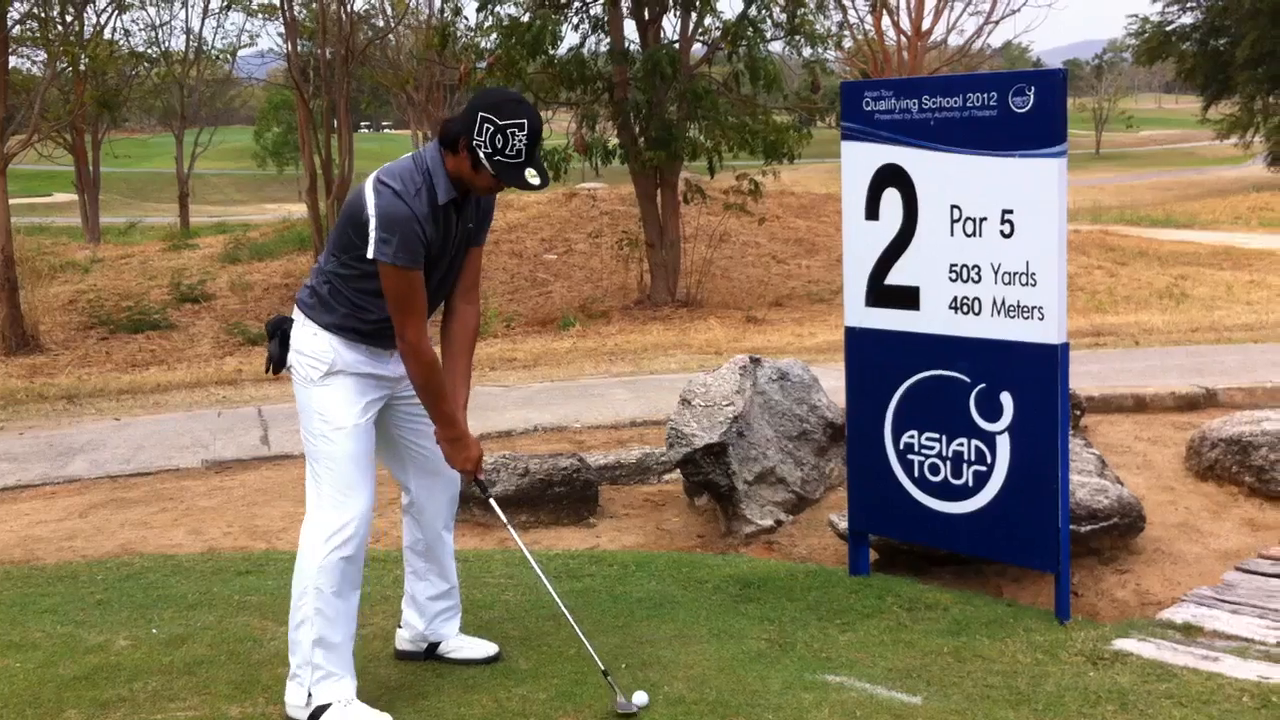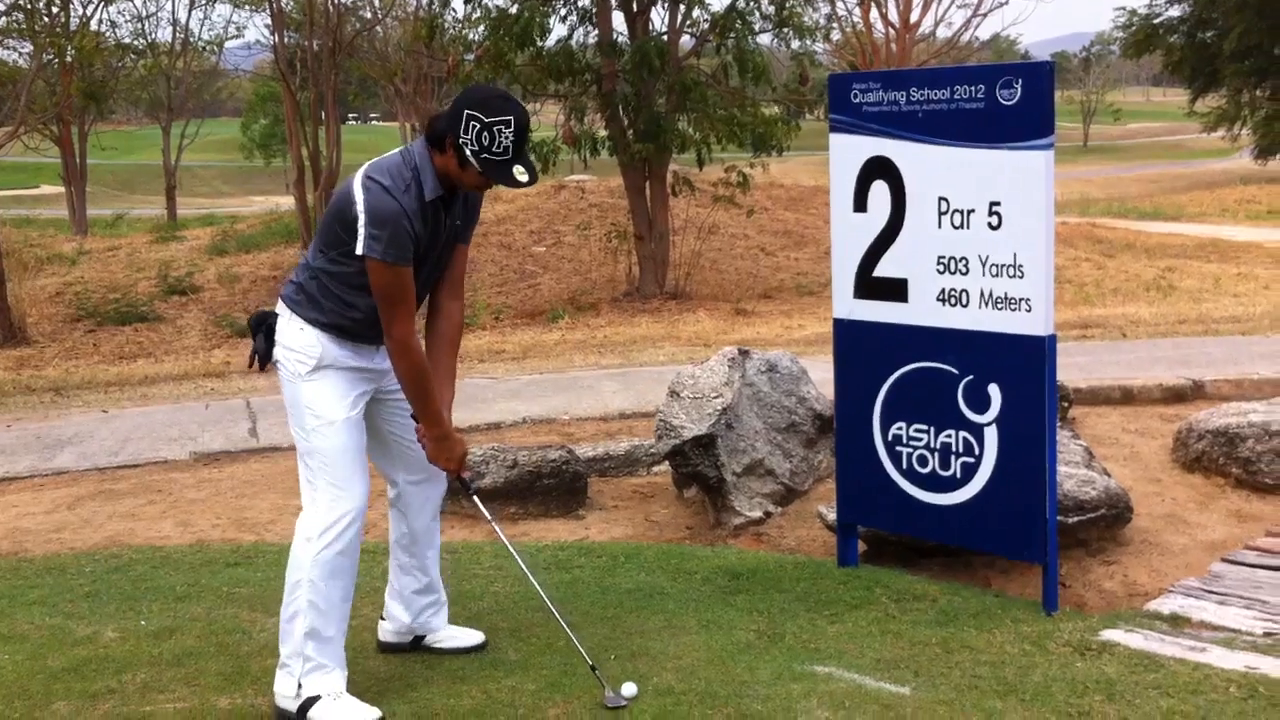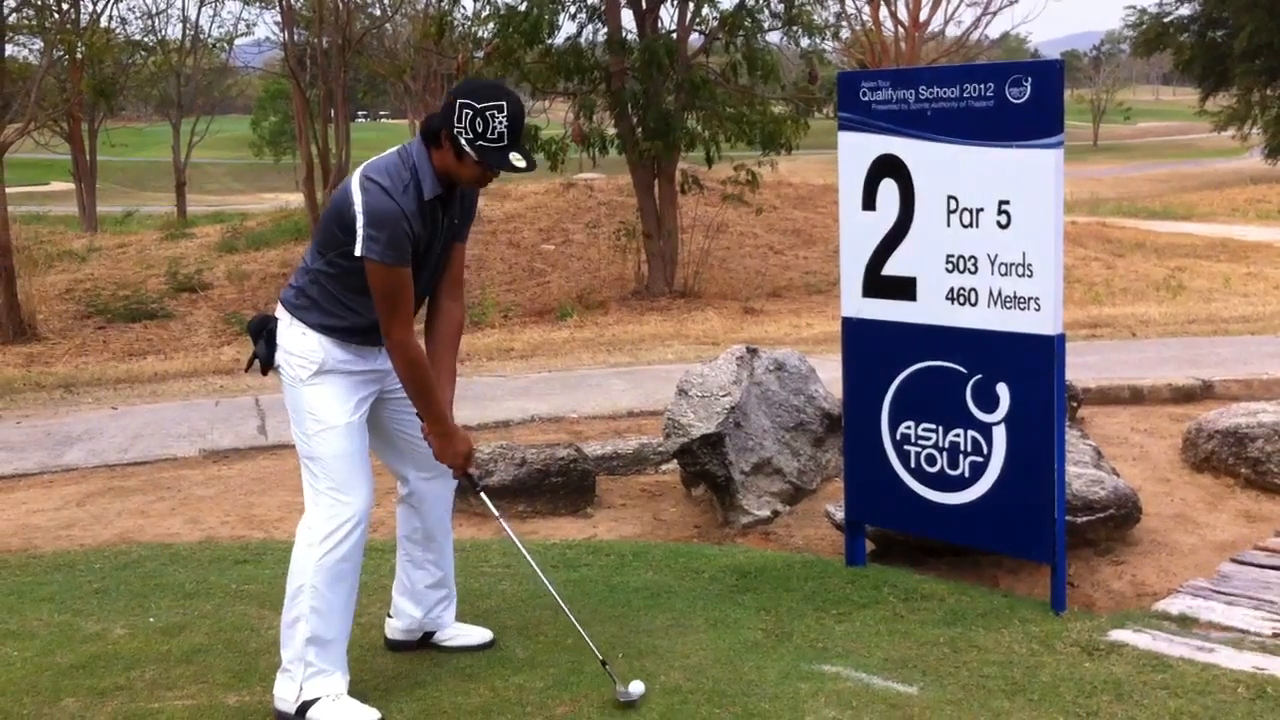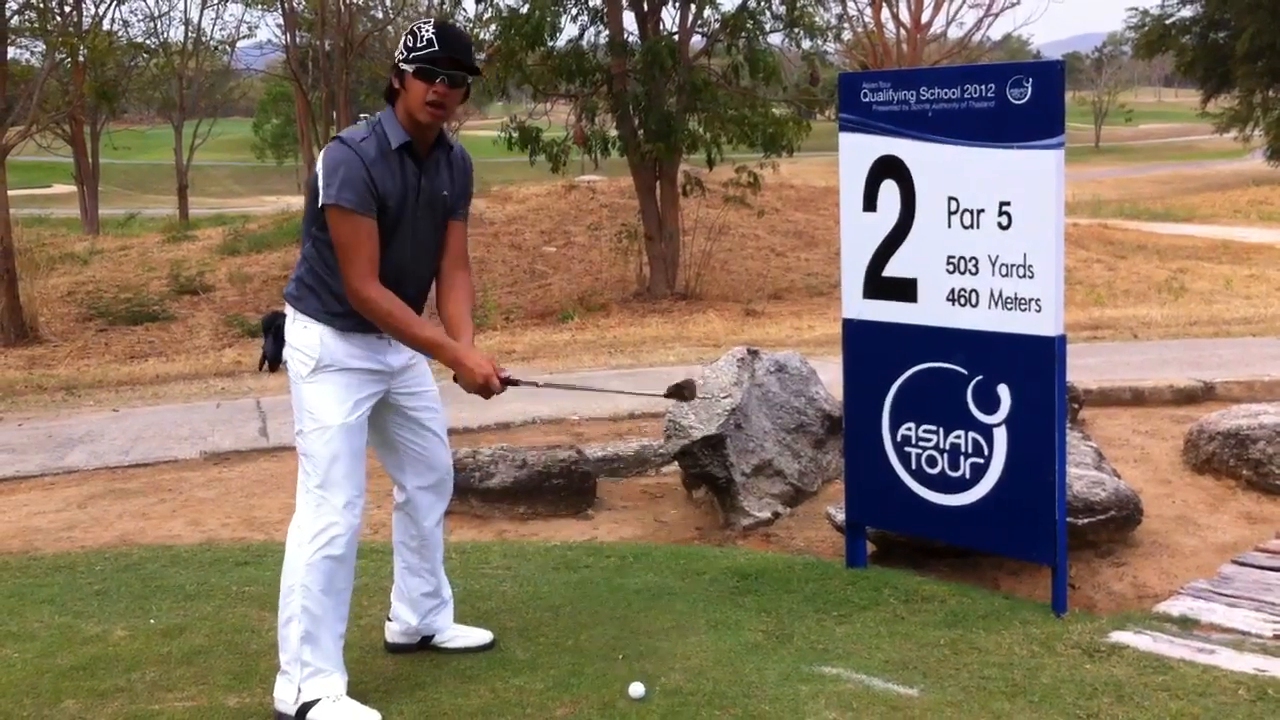
dt=0.4s
person 1, frame 1
left shoulder: (475, 193)
right shoulder: (396, 202)
left elbow: (463, 306)
right elbow: (413, 337)
left wrist: (457, 418)
right wrist: (454, 433)
left hip: (392, 352)
right hip: (333, 351)
left knee: (435, 485)
right knee: (344, 511)
left ankle: (428, 628)
person 1, frame 2
left shoulder: (463, 191)
right shoulder: (384, 197)
left elbow: (448, 303)
right elbow: (401, 331)
left wrist: (442, 415)
right wrist: (438, 428)
left hip: (378, 347)
right hip: (320, 347)
left knee: (422, 476)
right knee: (338, 504)
left ankle: (412, 619)
person 1, frame 3
left shoulder: (461, 190)
right shoulder: (383, 197)
left elbow: (448, 299)
right elbow: (398, 331)
left wrist: (444, 411)
right wrist: (443, 427)
left hip: (382, 347)
right hip: (322, 350)
left knee: (432, 473)
right knee: (341, 505)
left ankle: (420, 617)
person 1, frame 4
left shoulder: (456, 164)
right shoulder: (351, 156)
left elbow: (452, 267)
right elbow: (362, 289)
left wrist: (467, 348)
right wrist: (455, 353)
left hip: (399, 343)
right hip: (330, 344)
left knee: (428, 479)
right knee: (332, 507)
left ankle: (419, 620)
